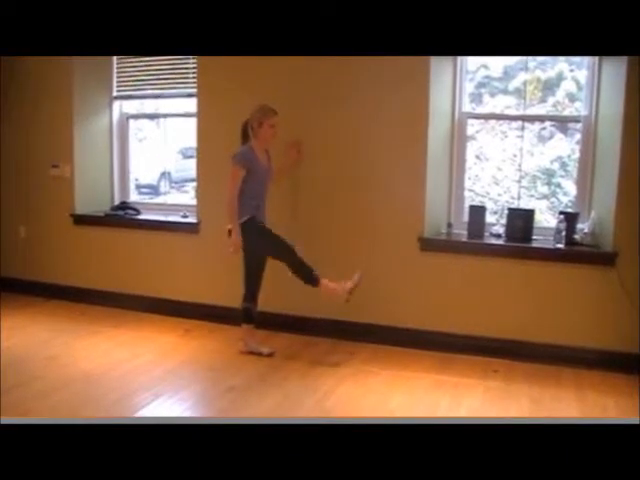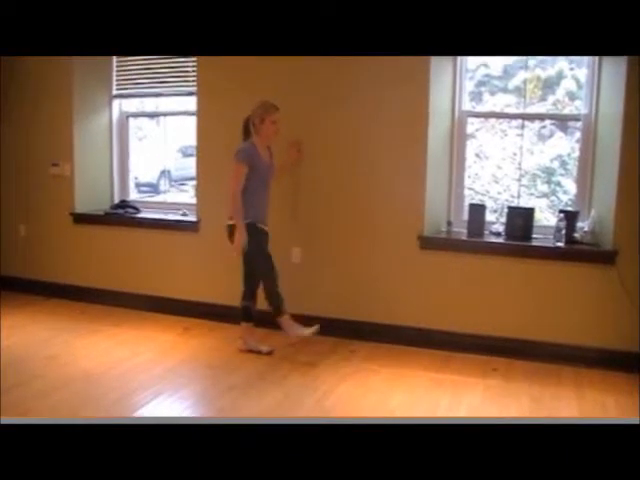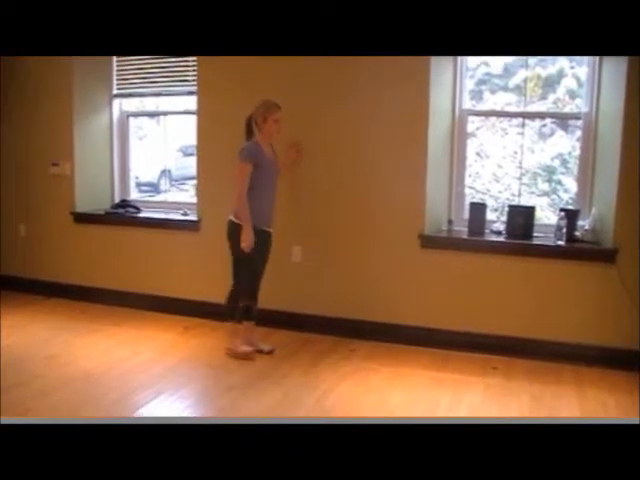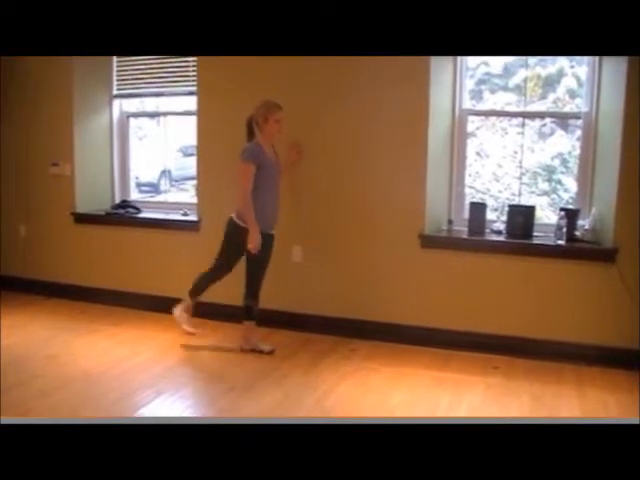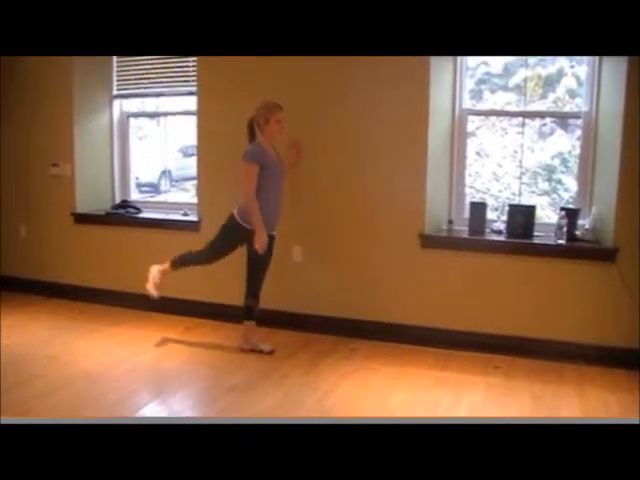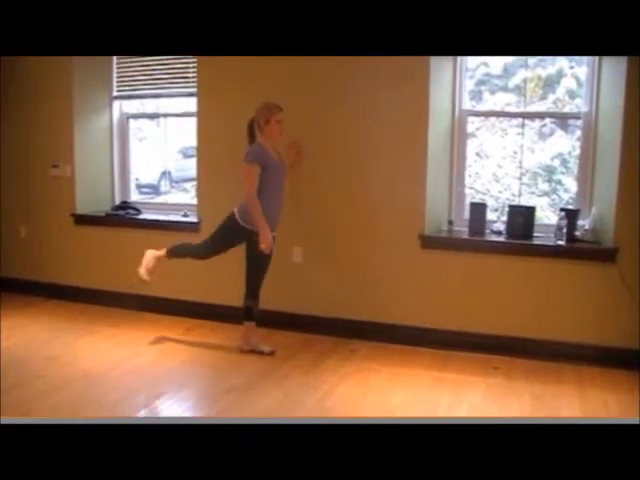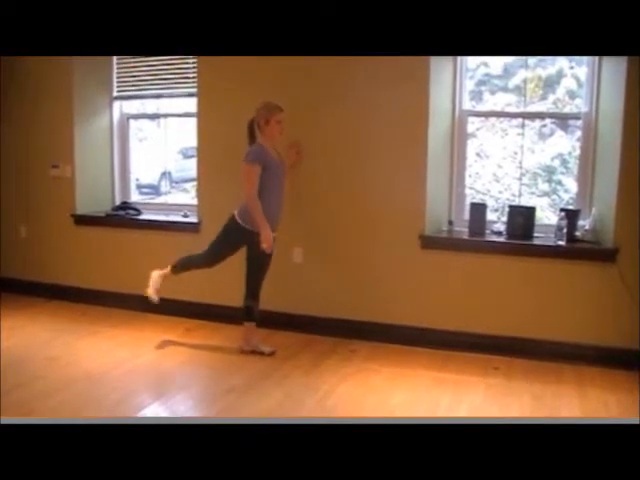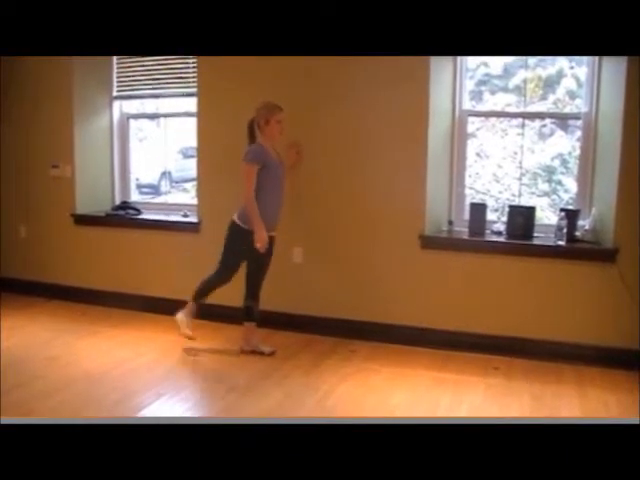
dt=0.1s
person 1, frame 1
left shoulder: (265, 154)
right shoulder: (243, 155)
right elbow: (232, 195)
left wrist: (288, 164)
right wrist: (235, 231)
left hip: (255, 225)
right hip: (245, 224)
left knee: (253, 284)
right knee: (288, 254)
left ankle: (249, 340)
right ankle: (333, 288)
person 1, frame 2
left shoulder: (268, 150)
right shoulder: (245, 151)
right elbow: (235, 192)
left wrist: (289, 162)
right wrist: (240, 229)
left hip: (257, 227)
right hip: (243, 225)
left knee: (255, 280)
right knee: (268, 271)
left ankle: (248, 338)
right ankle: (287, 324)
person 1, frame 3
left shoulder: (270, 150)
right shoulder: (250, 149)
right elbow: (241, 191)
left wrist: (287, 162)
right wrist: (247, 229)
left hip: (263, 227)
right hip: (244, 225)
left knee: (253, 281)
right knee: (243, 280)
left ankle: (249, 336)
right ankle: (236, 339)
person 1, frame 4
left shoulder: (272, 151)
right shoulder: (251, 151)
right elbow: (245, 193)
left wrist: (288, 163)
right wrist: (252, 230)
left hip: (265, 229)
right hip: (243, 225)
left knee: (255, 283)
right knee: (221, 268)
left ankle: (249, 337)
right ankle: (184, 308)
person 1, frame 5
left shoulder: (274, 151)
right shoulder: (254, 151)
right elbow: (249, 194)
left wrist: (288, 163)
right wrist: (259, 229)
left hip: (266, 229)
right hip: (244, 224)
left knee: (255, 284)
right knee: (207, 255)
left ankle: (249, 337)
right ankle: (160, 270)
person 1, frame 6
left shoulder: (274, 152)
right shoulder: (255, 152)
right elbow: (250, 194)
left wrist: (288, 163)
right wrist: (263, 229)
left hip: (265, 229)
right hip: (245, 223)
left knee: (255, 284)
right knee: (204, 250)
left ankle: (249, 338)
right ankle: (155, 256)
person 1, frame 7
left shoulder: (275, 152)
right shoulder: (256, 153)
right elbow: (251, 194)
left wrist: (289, 163)
right wrist: (264, 228)
left hip: (264, 229)
right hip: (245, 224)
left knee: (255, 285)
right knee: (208, 258)
left ankle: (249, 339)
right ankle: (162, 274)
person 1, frame 8
left shoulder: (275, 153)
right shoulder: (256, 151)
right elbow: (248, 194)
left wrist: (289, 164)
right wrist: (258, 229)
left hip: (266, 231)
right hip: (247, 227)
left knee: (255, 284)
right knee: (223, 273)
left ankle: (250, 339)
right ankle: (187, 312)
